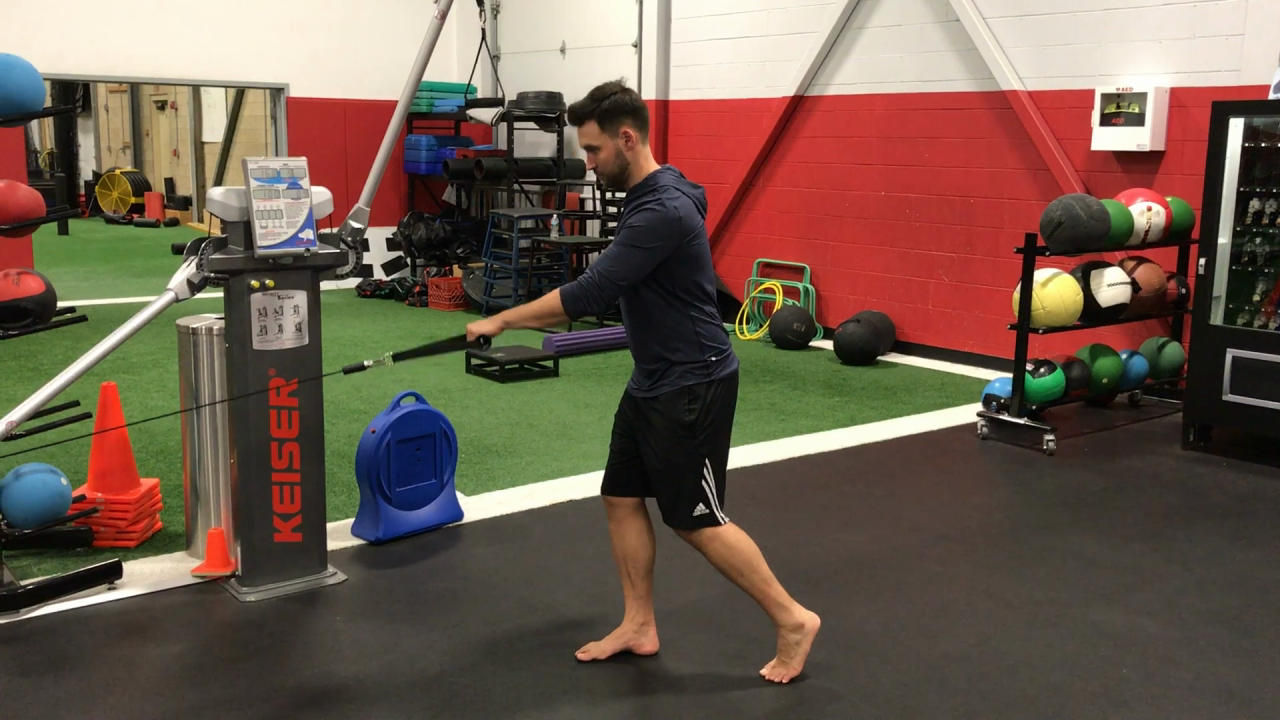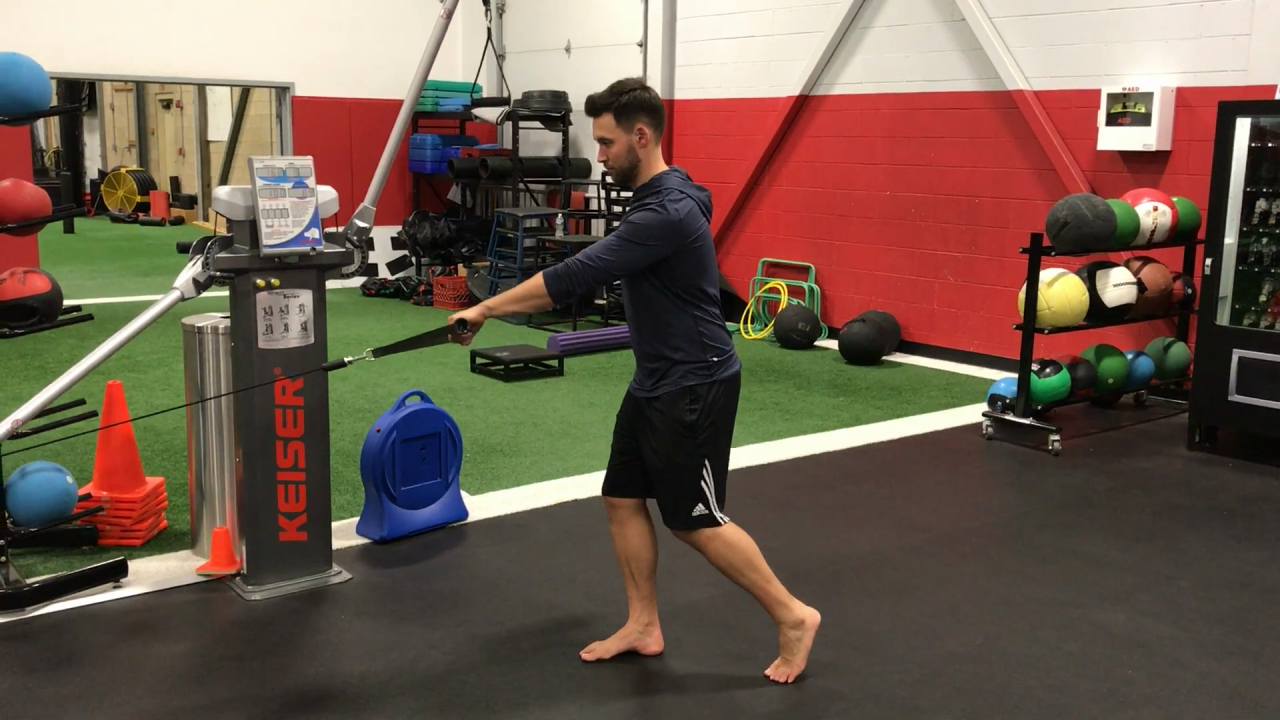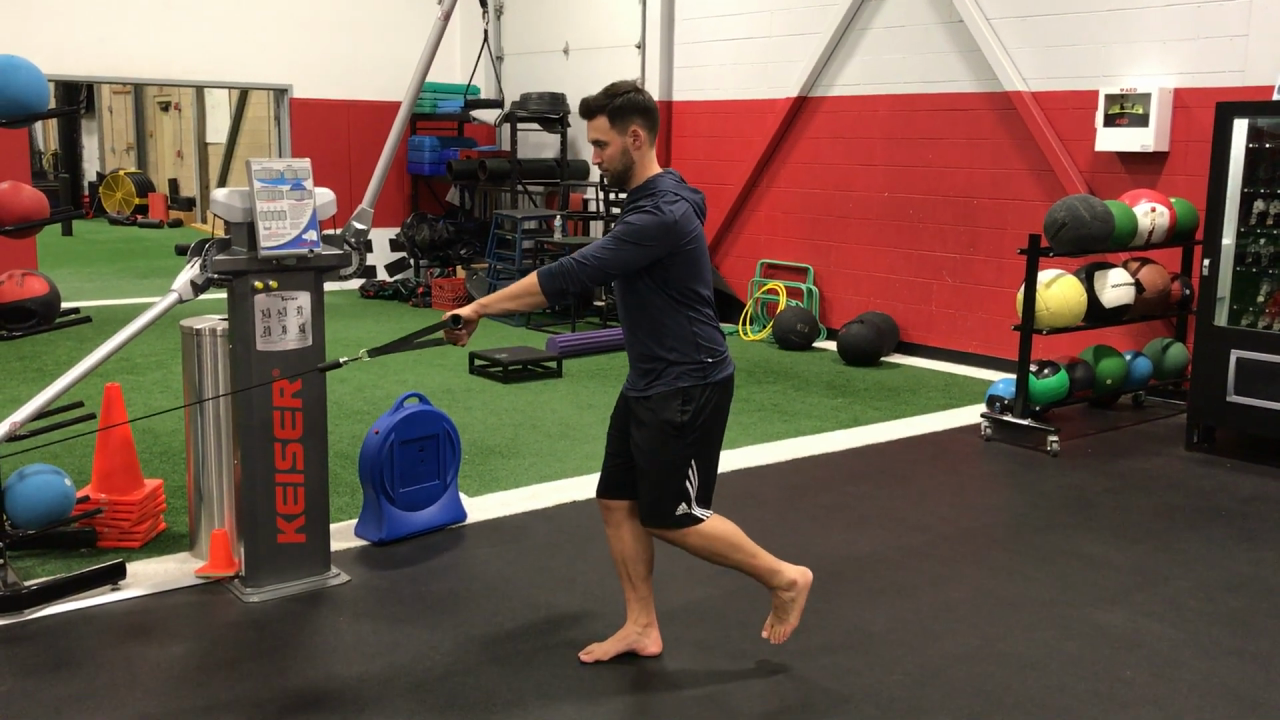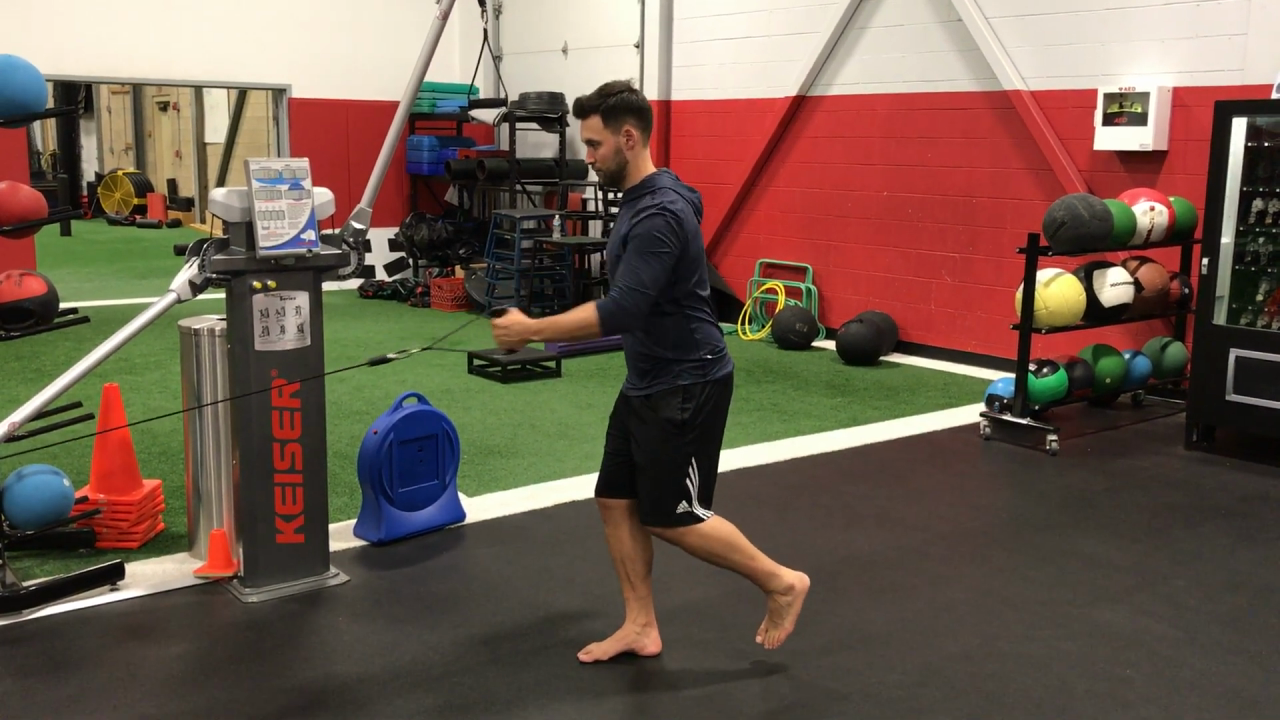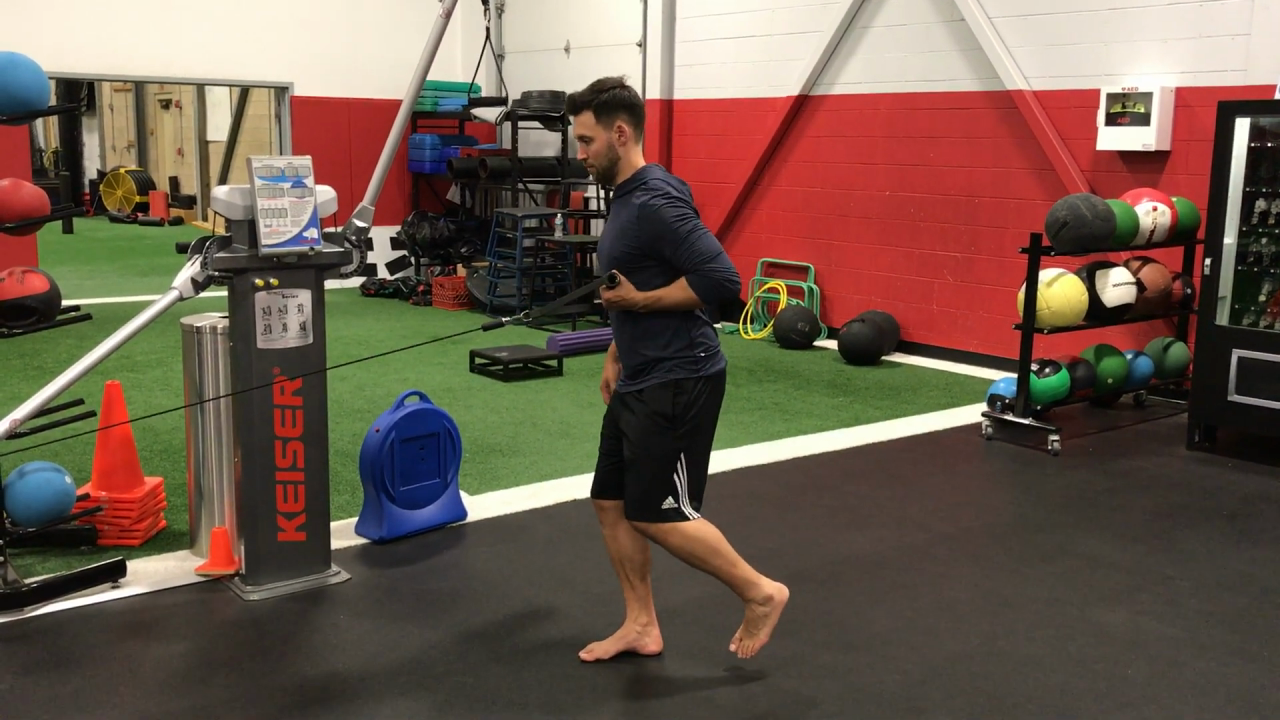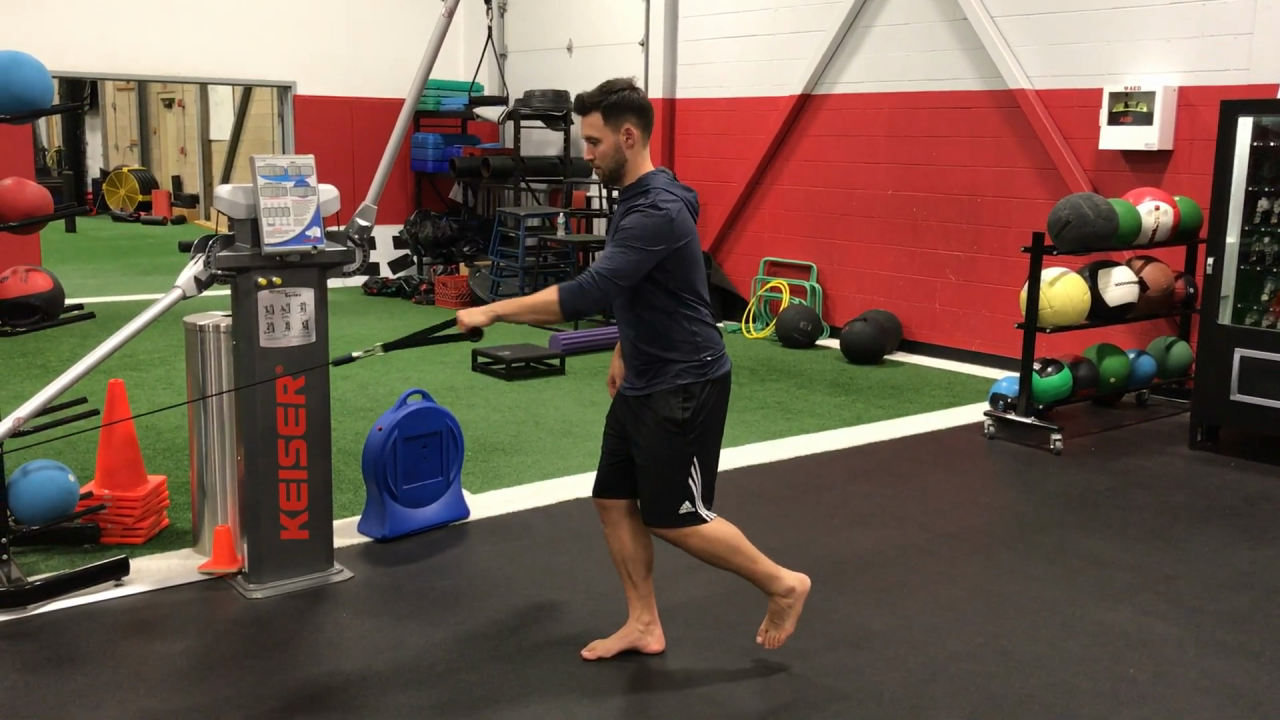
dt=0.7s
person 1, frame 1
left shoulder: (663, 211)
right shoulder: (647, 198)
left elbow: (589, 293)
left wrist: (501, 320)
left hip: (692, 385)
right hip: (655, 380)
left knee: (697, 520)
right knee: (621, 499)
left ankle: (792, 621)
right ankle: (639, 627)
person 1, frame 2
left shoulder: (666, 212)
right shoulder: (654, 199)
left elbow: (577, 276)
left wrist: (486, 309)
left hip: (695, 385)
right hip: (656, 380)
left knee: (695, 520)
right knee: (622, 500)
left ankle: (793, 617)
right ankle: (643, 626)
person 1, frame 3
left shoulder: (661, 214)
right shoulder: (648, 201)
left elbow: (572, 275)
left wrist: (479, 307)
left hip: (687, 386)
right hip: (650, 382)
left knee: (672, 518)
right knee: (618, 503)
left ankle: (784, 580)
right ankle: (641, 628)
person 1, frame 4
left shoulder: (659, 212)
right shoulder: (640, 200)
left elbow: (621, 311)
left wrist: (531, 329)
left hip: (686, 384)
right hip: (650, 380)
left knee: (673, 517)
right knee: (616, 502)
left ankle: (782, 583)
right ankle: (641, 627)
person 1, frame 5
left shoulder: (657, 203)
right shoulder: (628, 197)
left elbow: (719, 280)
left wrist: (638, 300)
right wrist: (615, 355)
left hip: (678, 380)
right hip: (641, 378)
left knee: (657, 514)
right knee: (611, 503)
left ankle: (760, 593)
right ankle: (641, 626)
person 1, frame 6
left shoulder: (655, 211)
right shoulder: (636, 199)
left elbow: (588, 293)
left wrist: (493, 311)
right wrist: (623, 353)
left hip: (684, 385)
right hip: (646, 381)
left knee: (675, 519)
right knee: (614, 502)
left ankle: (782, 585)
right ankle: (644, 625)
